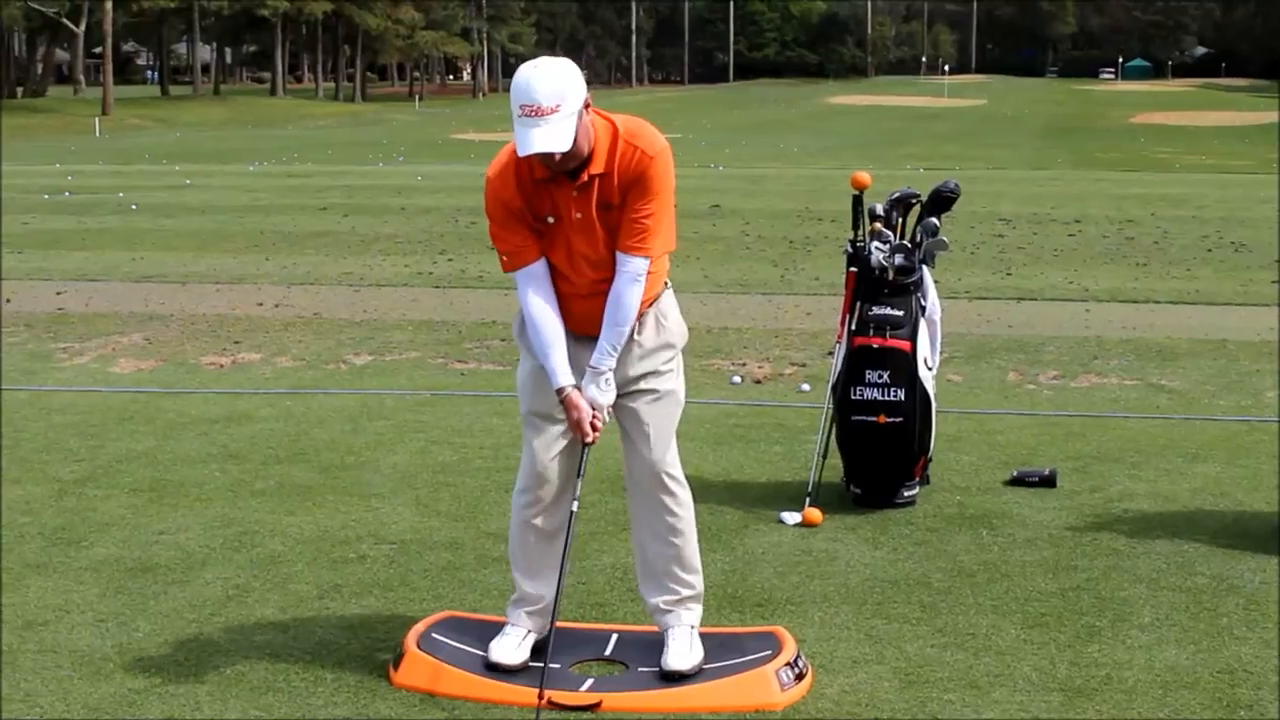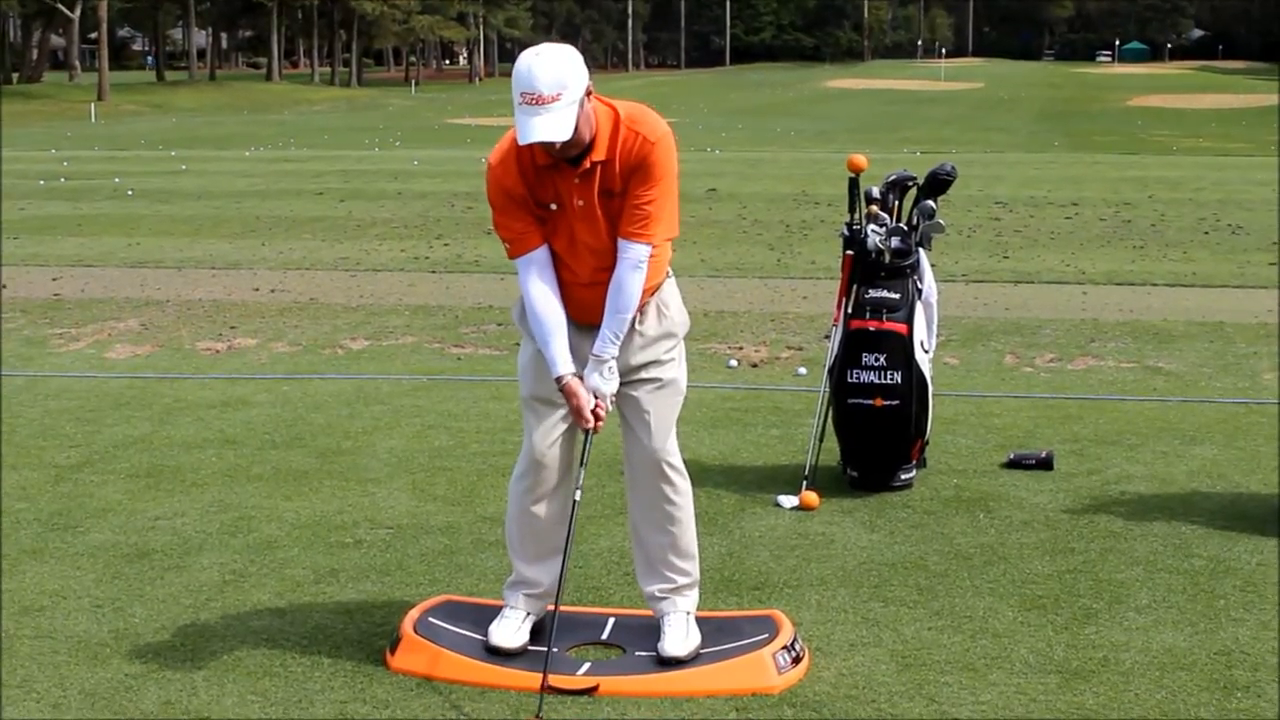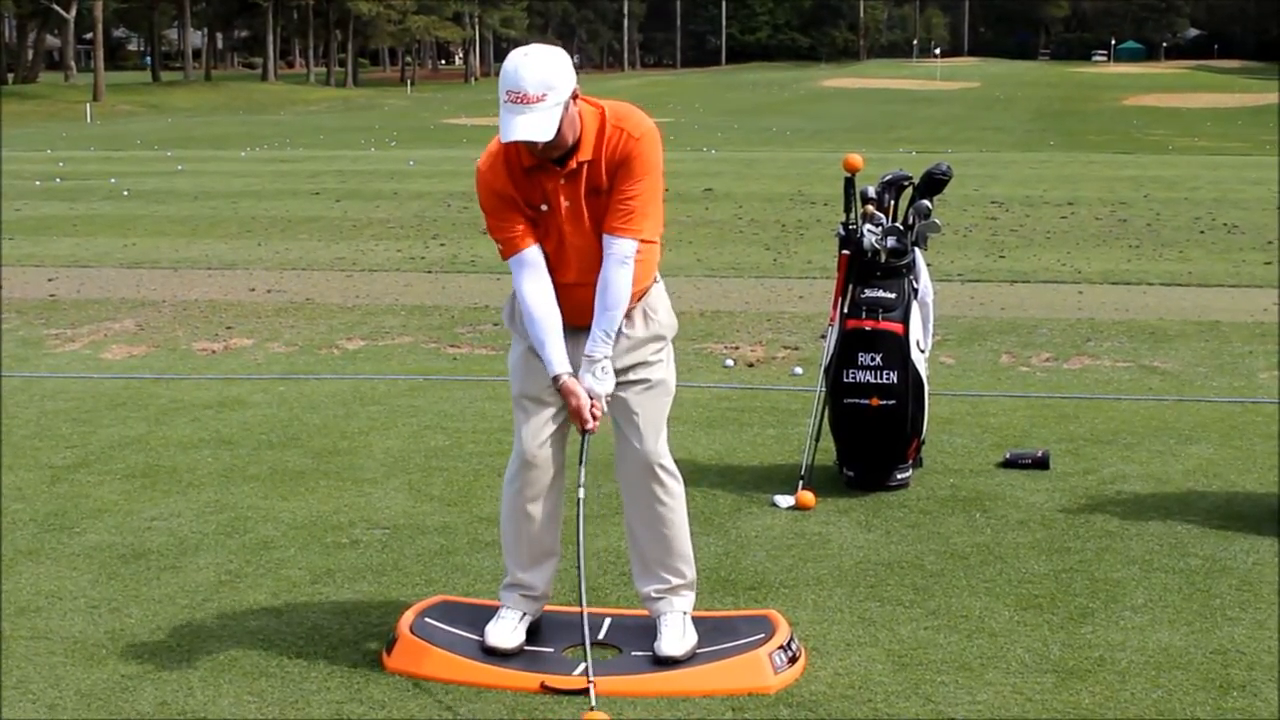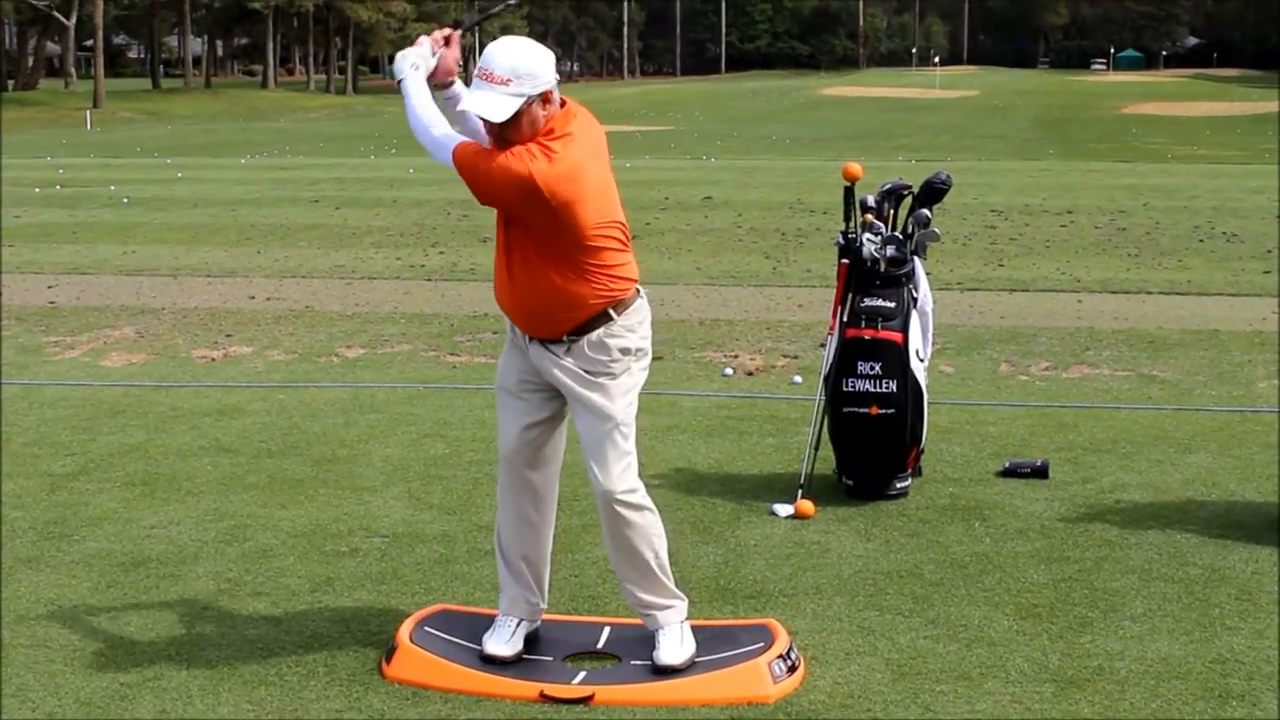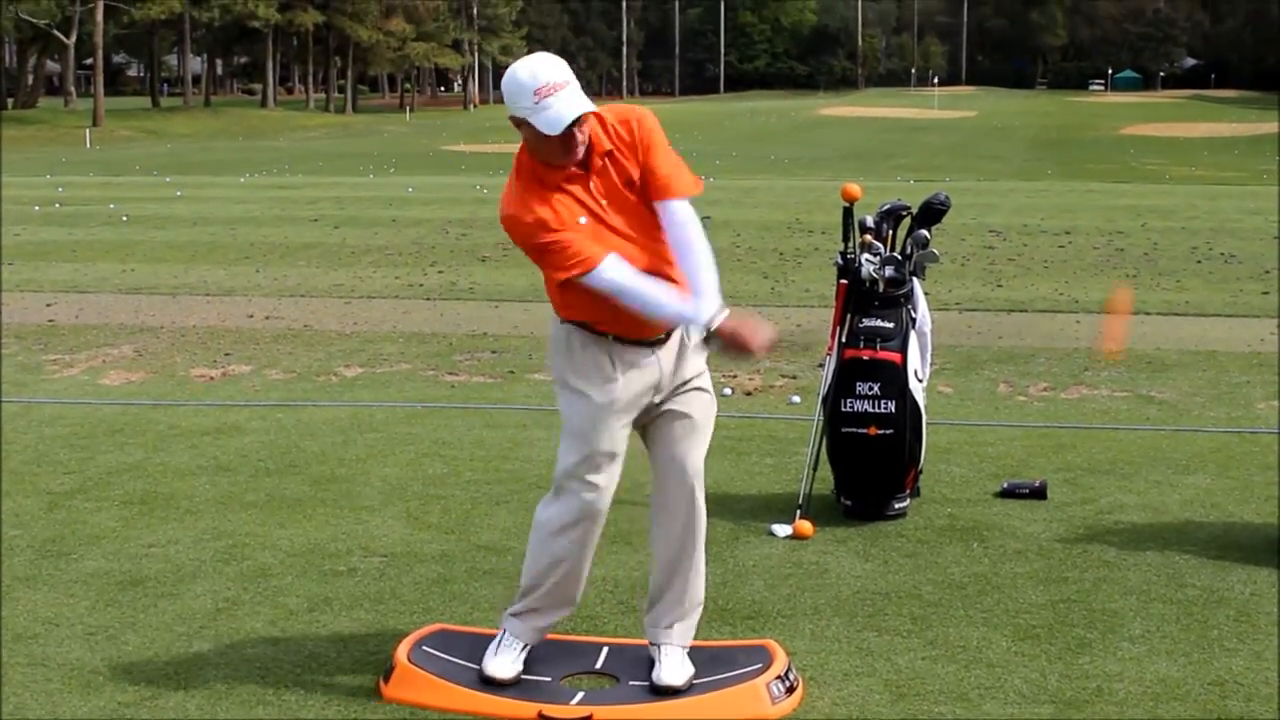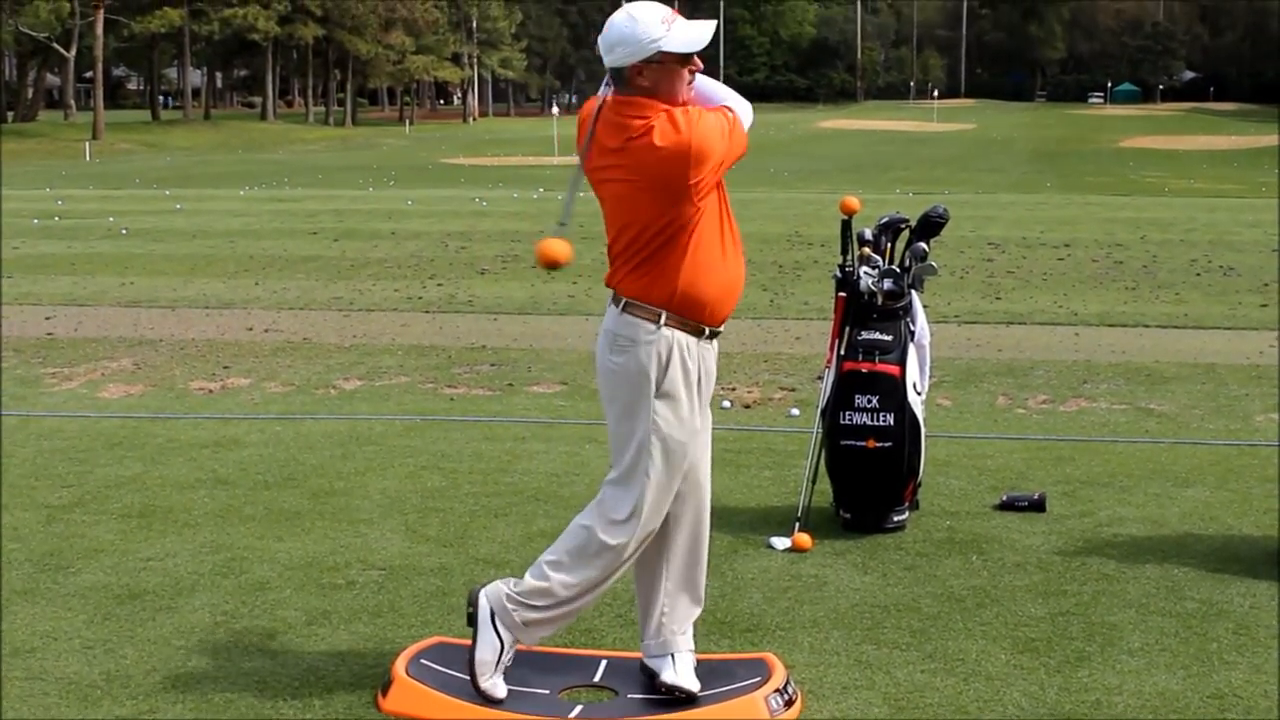
dt=0.7s
person 1, frame 1
left shoulder: (643, 151)
right shoulder: (505, 179)
left elbow: (632, 274)
right elbow: (534, 288)
left wrist: (602, 373)
right wrist: (564, 386)
left hip: (640, 328)
right hip: (554, 333)
left knee: (656, 470)
right knee: (540, 475)
left ankle: (679, 616)
right ankle: (527, 615)
person 1, frame 2
left shoulder: (646, 138)
right shoulder: (507, 165)
left elbow: (634, 259)
right elbow: (535, 274)
left wrist: (605, 361)
right wrist: (565, 374)
left hip: (642, 316)
right hip: (556, 319)
left knee: (656, 458)
right knee: (540, 458)
left ankle: (674, 602)
right ankle: (525, 597)
person 1, frame 3
left shoulder: (632, 136)
right shoulder: (496, 168)
left elbow: (617, 256)
right elbow: (529, 273)
left wrist: (594, 363)
right wrist: (558, 375)
left hip: (630, 318)
right hip: (547, 323)
left knee: (647, 459)
right knee: (532, 457)
left ankle: (671, 601)
right ankle: (521, 598)
person 1, frame 4
left shoulder: (534, 173)
right shoulder: (567, 120)
left elbow: (444, 147)
right elbow: (493, 146)
left wrist: (413, 72)
right wrist: (448, 85)
left hip: (599, 342)
right hip: (529, 336)
left knee: (614, 483)
right knee: (520, 467)
left ankle: (666, 615)
right ankle: (520, 608)
person 1, frame 5
left shoulder: (628, 125)
right shoulder: (527, 207)
left elbow: (678, 222)
right elbow: (616, 279)
left wrist: (709, 315)
right wrist: (711, 321)
left hip: (677, 344)
right hip: (598, 353)
left knee: (683, 488)
right knee: (581, 495)
left ankle: (669, 636)
right ankle: (521, 626)
person 1, frame 6
left shoulder: (600, 120)
right shoulder: (687, 140)
right elbow: (739, 110)
left wrist: (622, 59)
right wrist: (690, 83)
left hip: (670, 340)
right hip: (659, 346)
left knee: (685, 500)
right knee: (635, 505)
left ankle: (668, 644)
right ankle: (510, 610)
